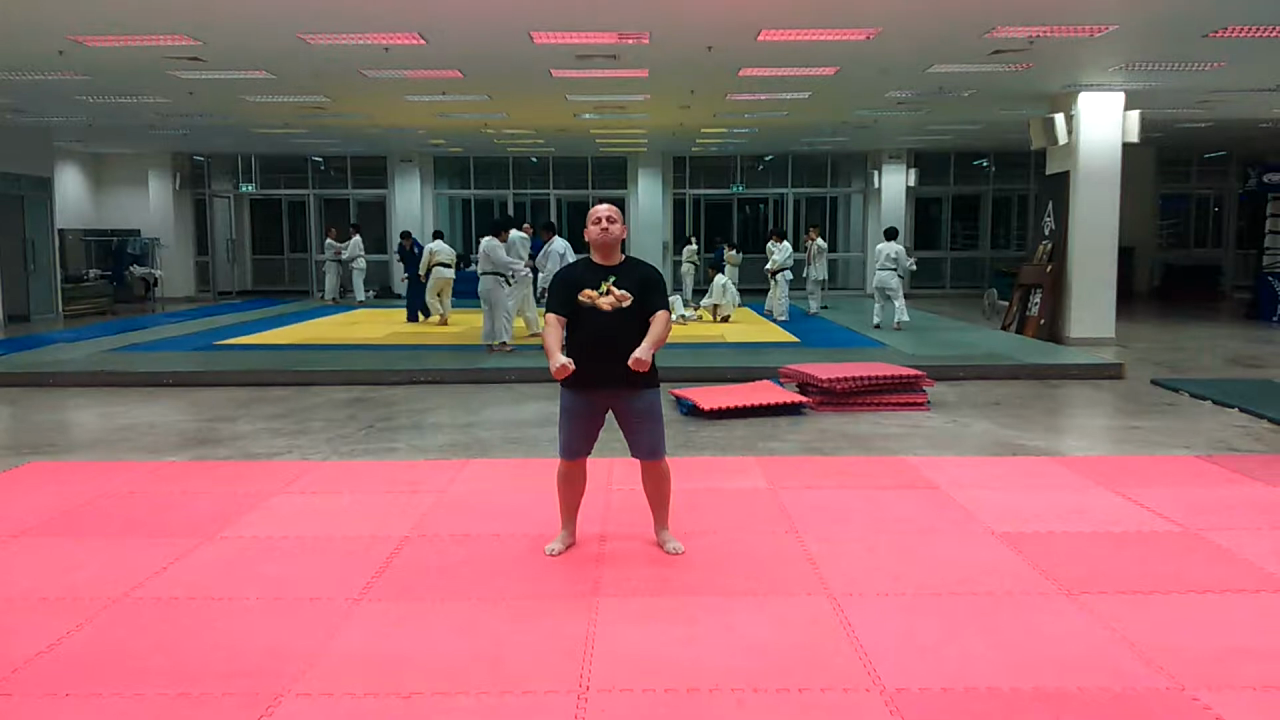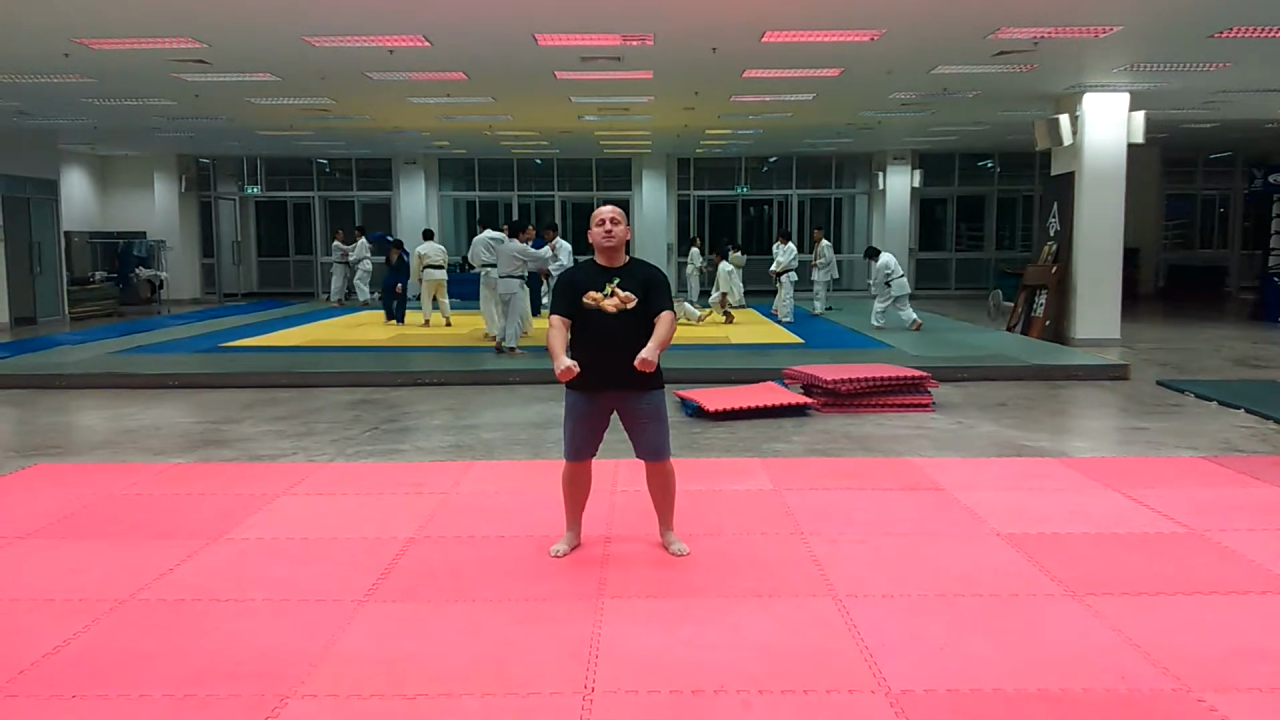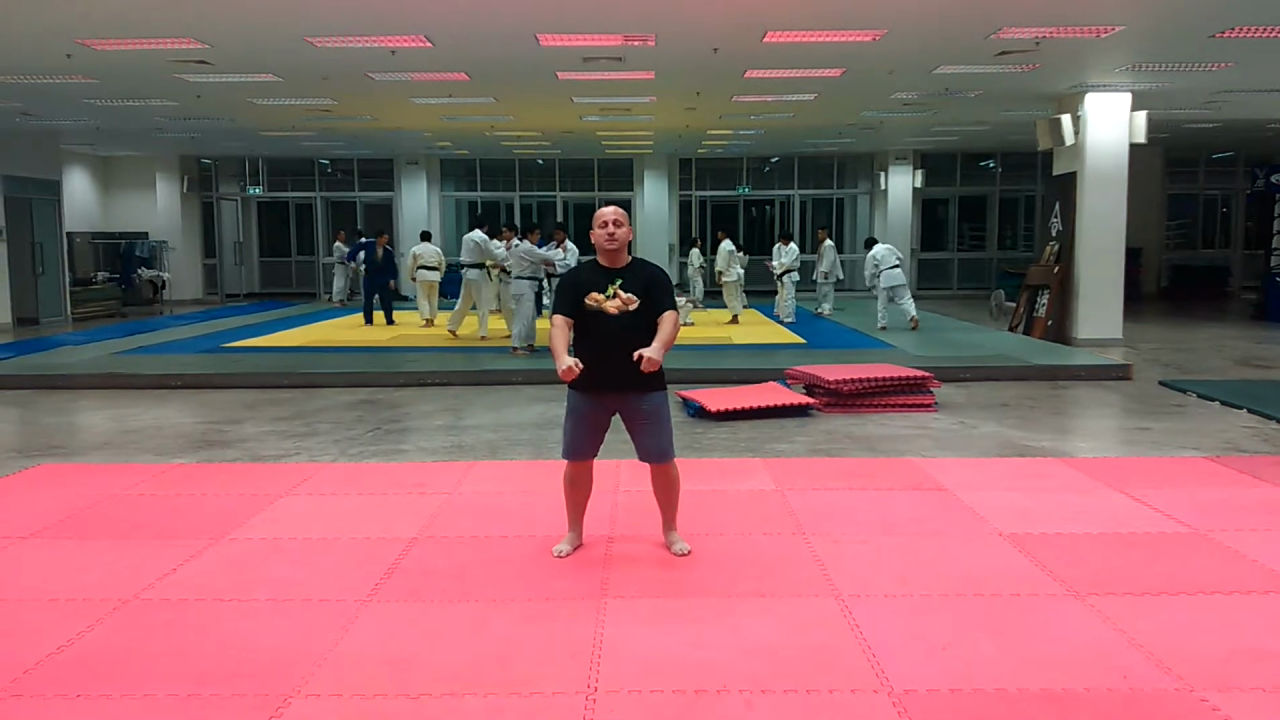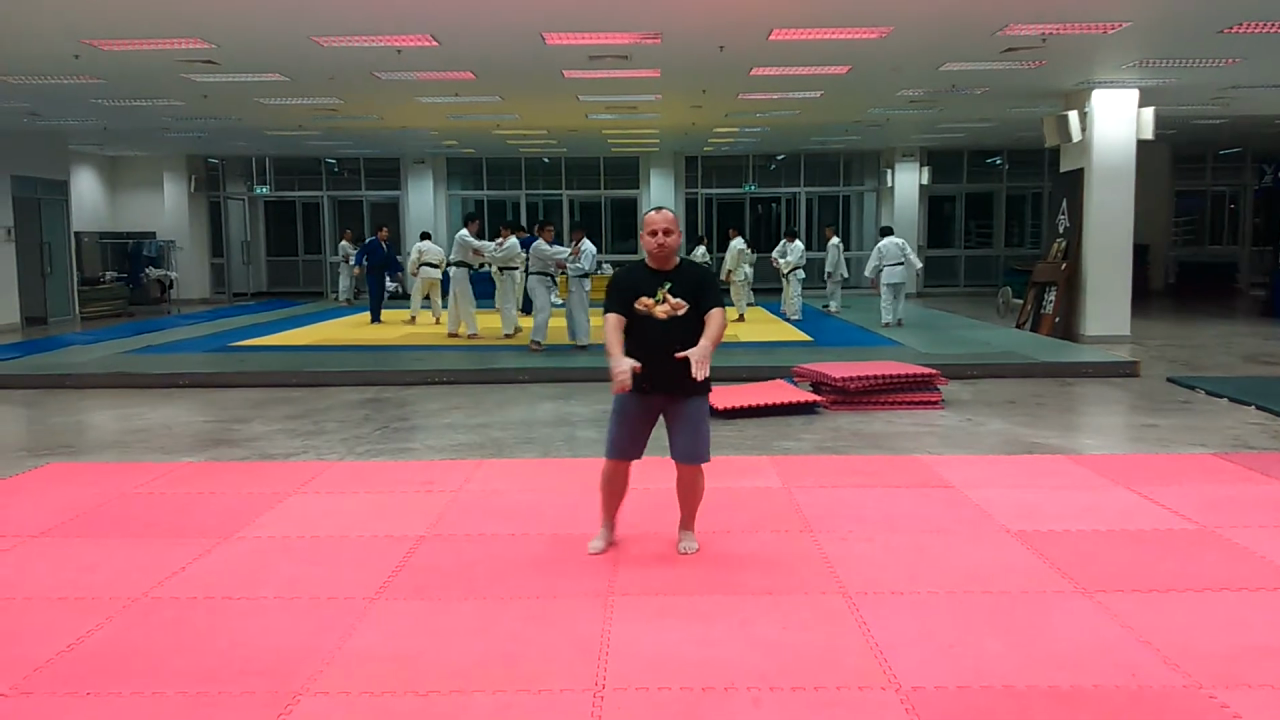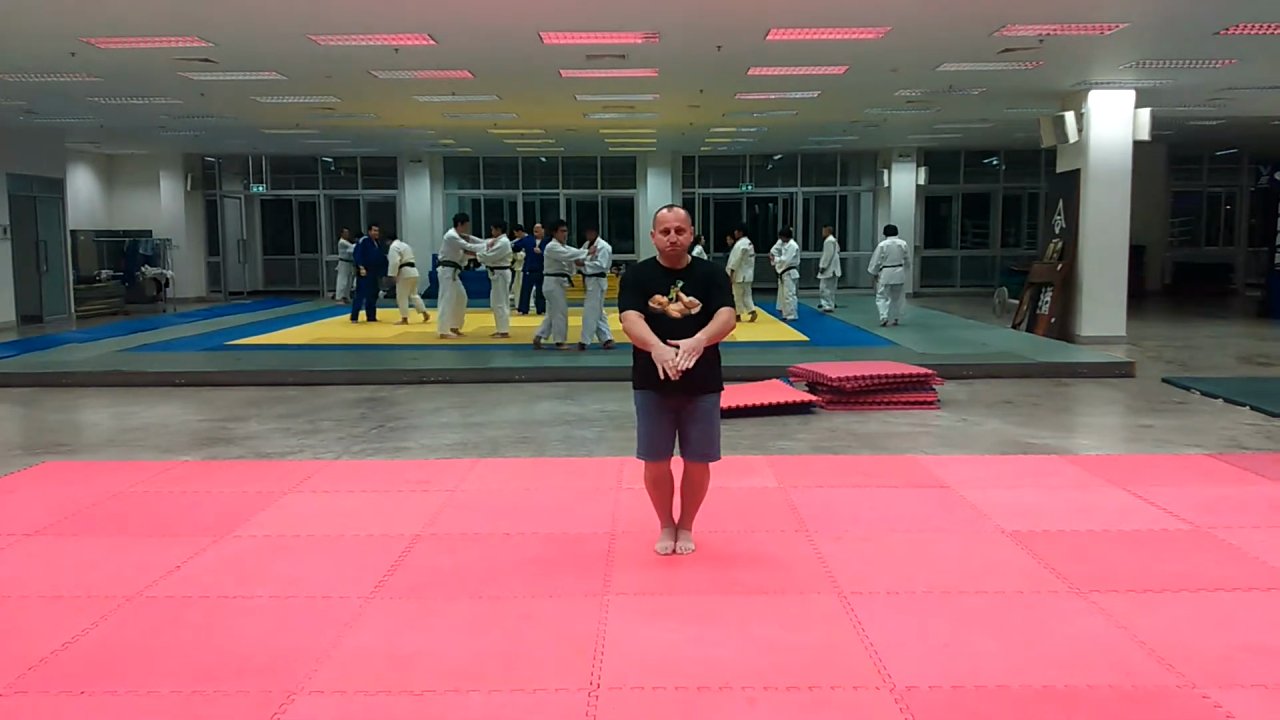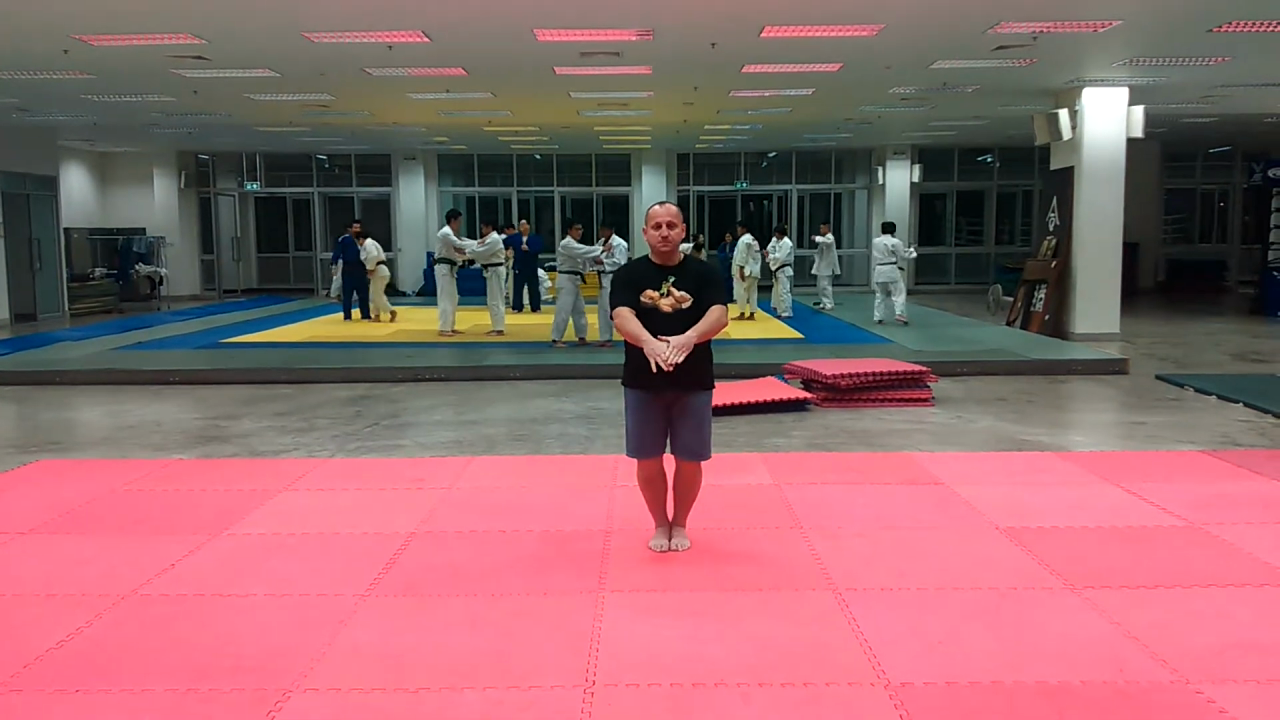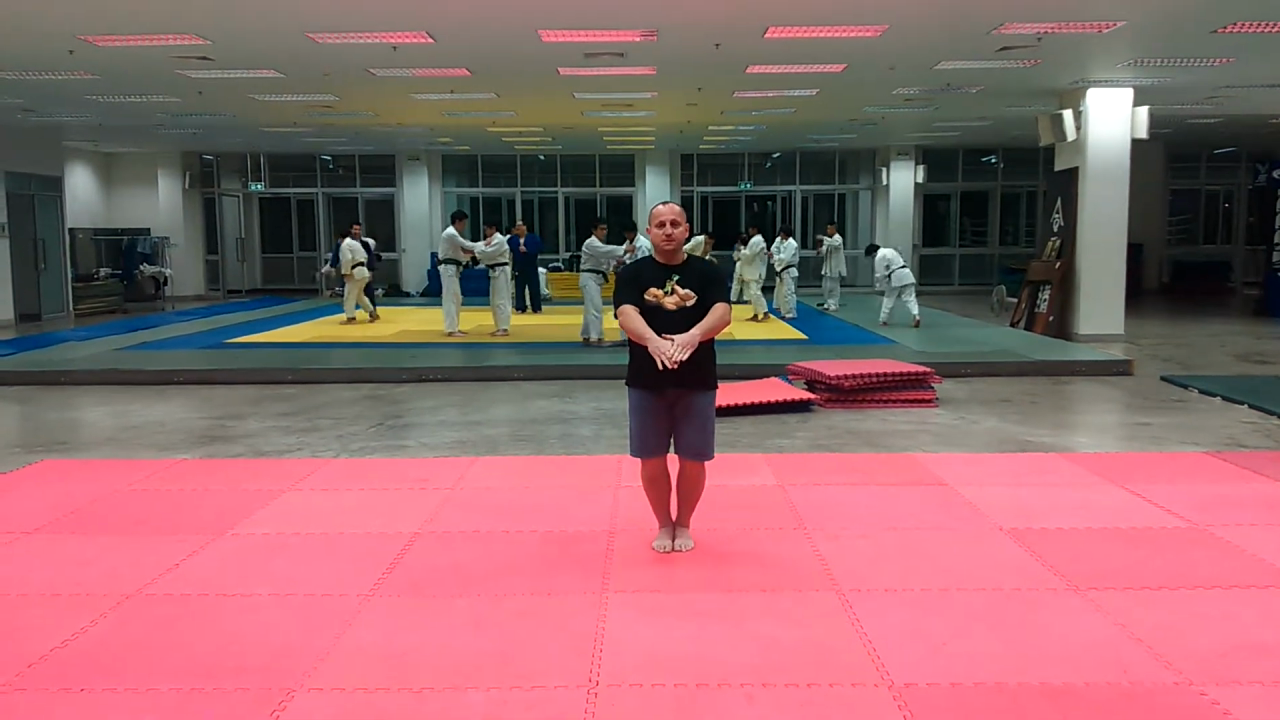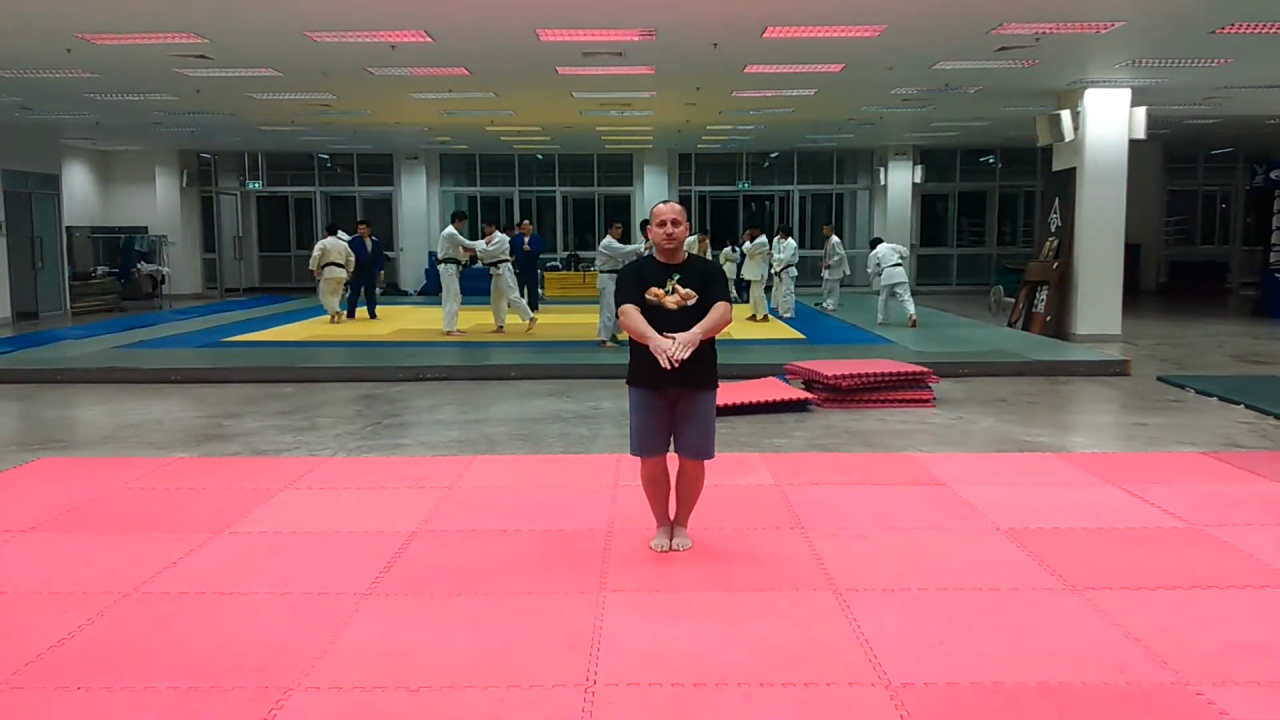
dt=0.5s
person 1, frame 1
left shoulder: (645, 274)
right shoulder: (568, 276)
left elbow: (661, 317)
right elbow: (554, 321)
left wrist: (647, 348)
right wrist: (555, 356)
left hip: (637, 383)
right hip: (581, 384)
left knee: (653, 458)
right knee: (571, 459)
left ankle: (662, 530)
right ankle: (567, 531)
person 1, frame 2
left shoulder: (649, 275)
right shoulder: (573, 277)
left elbow: (666, 317)
right elbow: (558, 322)
left wrist: (653, 348)
right wrist: (560, 358)
left hip: (641, 384)
right hip: (585, 386)
left knee: (658, 459)
right knee: (576, 460)
left ankle: (667, 531)
right ankle: (572, 532)
person 1, frame 3
left shoulder: (652, 275)
right shoulder: (575, 278)
left elbow: (669, 317)
right elbow: (561, 322)
left wrist: (658, 348)
right wrist: (562, 357)
left hip: (644, 385)
right hip: (588, 386)
left knee: (662, 460)
right knee: (577, 460)
left ankle: (670, 530)
right ankle: (574, 532)
person 1, frame 4
left shoulder: (700, 277)
right shoulder: (625, 278)
left elbow: (716, 316)
right elbow: (613, 321)
left wrist: (704, 347)
right wrist: (617, 359)
left hip: (687, 387)
right hip: (637, 386)
left knee: (690, 463)
right knee: (617, 459)
left ankle: (686, 528)
right ankle: (607, 527)
person 1, frame 5
left shoulder: (711, 274)
right shoulder: (637, 275)
left elbow: (727, 316)
right elbow: (631, 320)
left wrist: (698, 341)
right wrist: (657, 348)
left hip: (702, 383)
right hip: (652, 383)
left knee: (698, 461)
right knee: (655, 460)
left ankle: (685, 526)
right ankle: (666, 525)
person 1, frame 6
left shoulder: (704, 272)
right shoulder: (629, 274)
left elbow: (719, 315)
right elbow: (622, 317)
left wrist: (688, 338)
right wrist: (649, 343)
left hip: (693, 381)
right hip: (643, 381)
left knee: (690, 459)
right knee: (648, 459)
left ankle: (680, 524)
right ankle: (660, 524)
person 1, frame 7
left shoulder: (706, 272)
right shoulder: (633, 273)
left elbow: (723, 313)
right elbow: (627, 315)
left wrist: (693, 336)
right wrist: (654, 342)
left hip: (697, 381)
right hip: (647, 381)
left knee: (693, 459)
right knee: (652, 459)
left ankle: (683, 524)
right ankle: (664, 524)
person 1, frame 8
left shoulder: (708, 271)
right shoulder: (633, 272)
left elbow: (723, 312)
right elbow: (627, 314)
left wrist: (694, 334)
right wrist: (655, 340)
left hip: (697, 380)
right hip: (647, 380)
left knee: (693, 458)
right knee: (651, 458)
left ankle: (681, 524)
right ankle: (662, 524)
